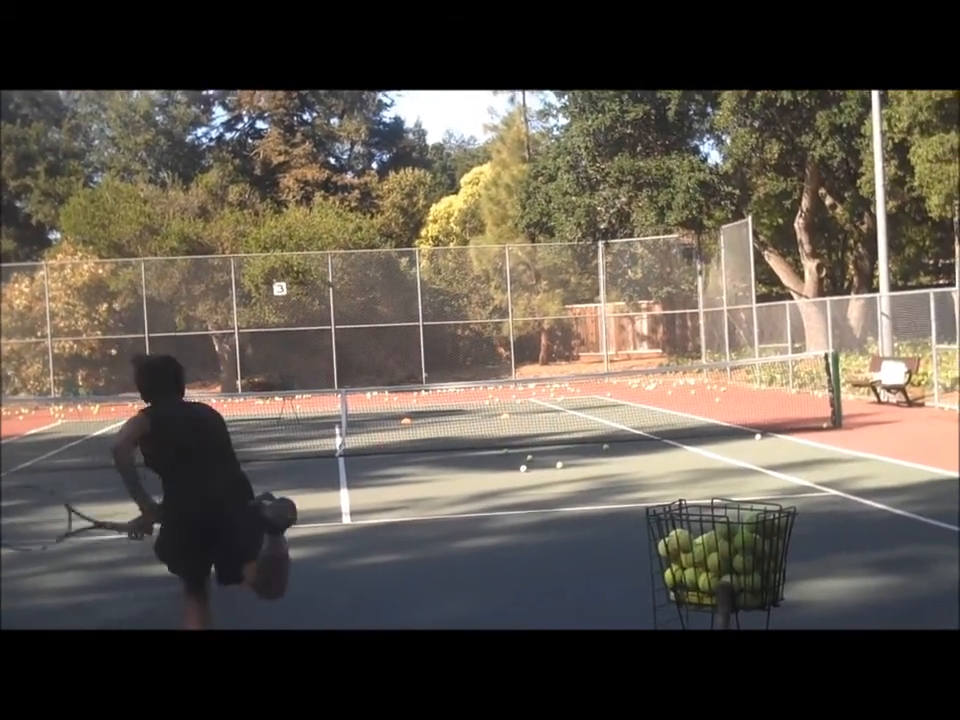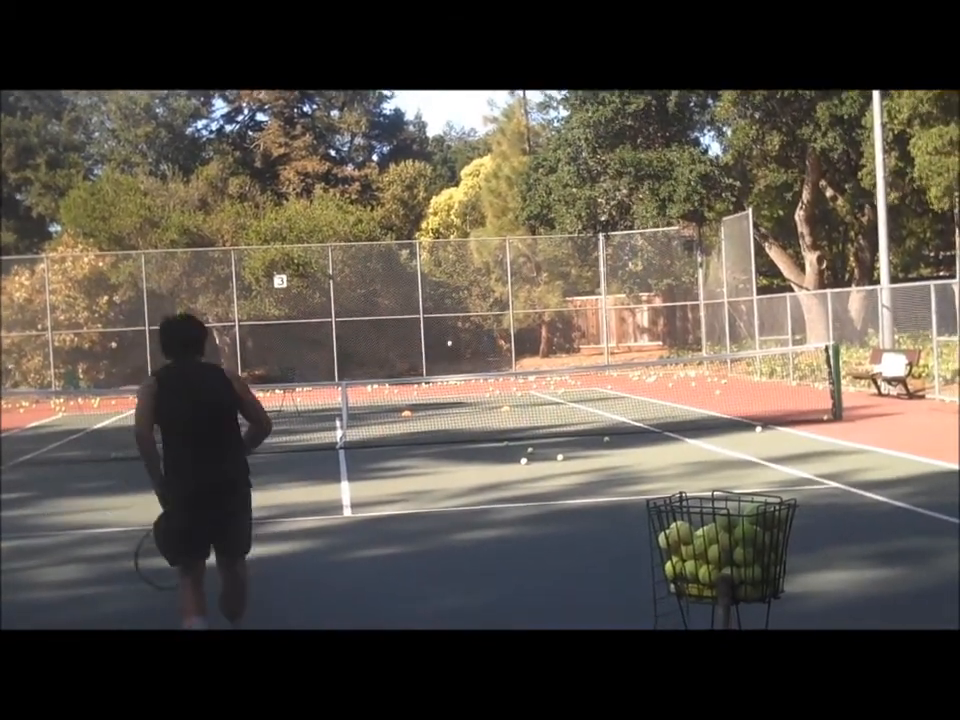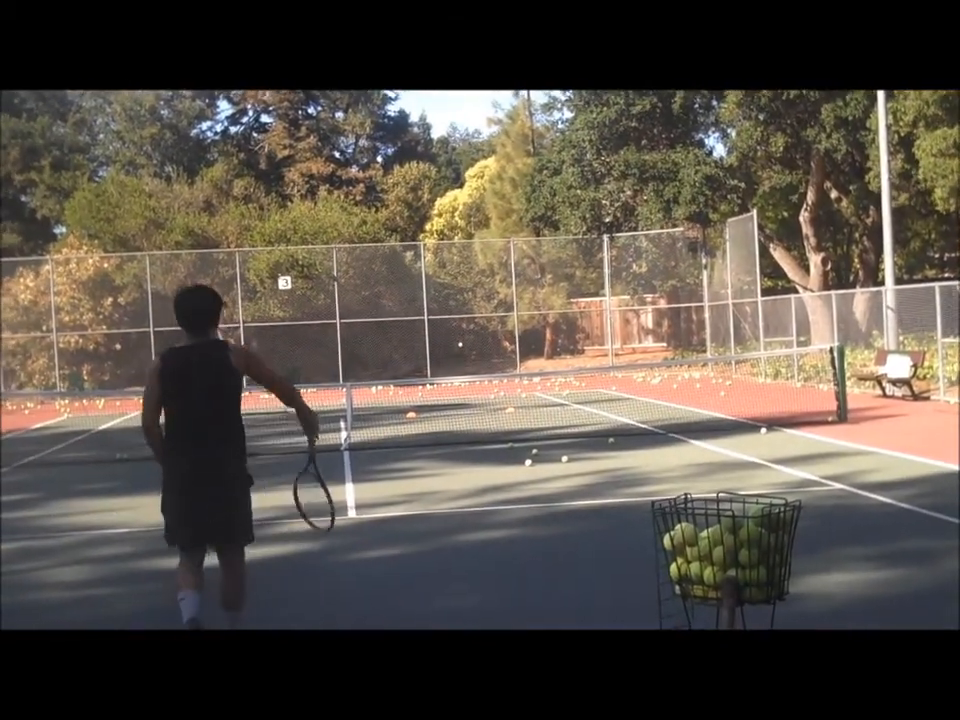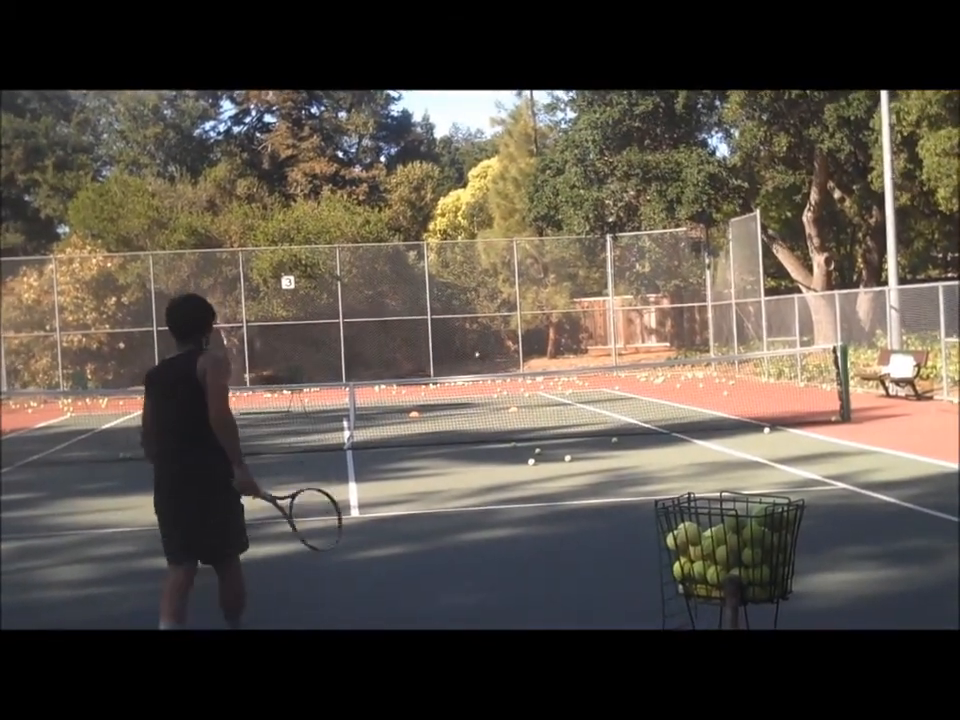
dt=0.4s
person 1, frame 1
left shoulder: (145, 420)
right shoulder: (209, 414)
left elbow: (121, 451)
left wrist: (146, 506)
left hip: (182, 511)
right hip: (232, 499)
left knee: (194, 594)
right knee: (270, 582)
right ankle: (267, 516)
person 1, frame 2
left shoulder: (155, 384)
right shoulder: (227, 378)
left elbow: (143, 431)
right elbow: (263, 424)
left wrist: (159, 482)
left hip: (184, 487)
right hip: (231, 483)
left knee: (190, 573)
right knee: (232, 565)
left ankle: (195, 626)
right ankle: (233, 626)
person 1, frame 3
left shoulder: (162, 365)
right shoulder: (235, 355)
left elbow: (149, 423)
right elbow: (284, 389)
left wrist: (167, 464)
right wrist: (305, 413)
left hip: (182, 474)
right hip: (228, 471)
left knee: (189, 556)
right knee: (232, 555)
left ankle: (190, 618)
right ankle: (233, 626)
person 1, frame 4
left shoulder: (154, 375)
right shoulder: (211, 362)
left elbow: (148, 439)
right elbow: (219, 416)
right wrist: (240, 468)
left hip: (169, 483)
right hip: (211, 480)
left knee: (180, 566)
right knee: (228, 562)
left ankle: (168, 626)
right ankle: (235, 627)
